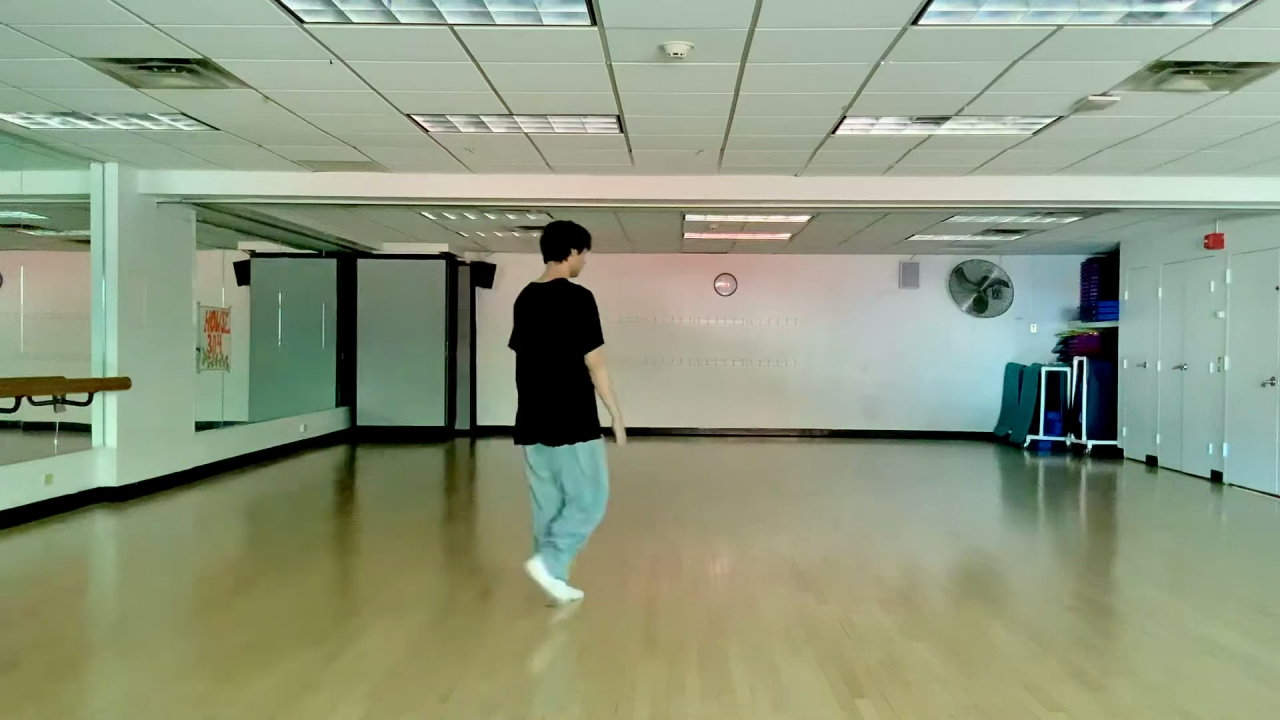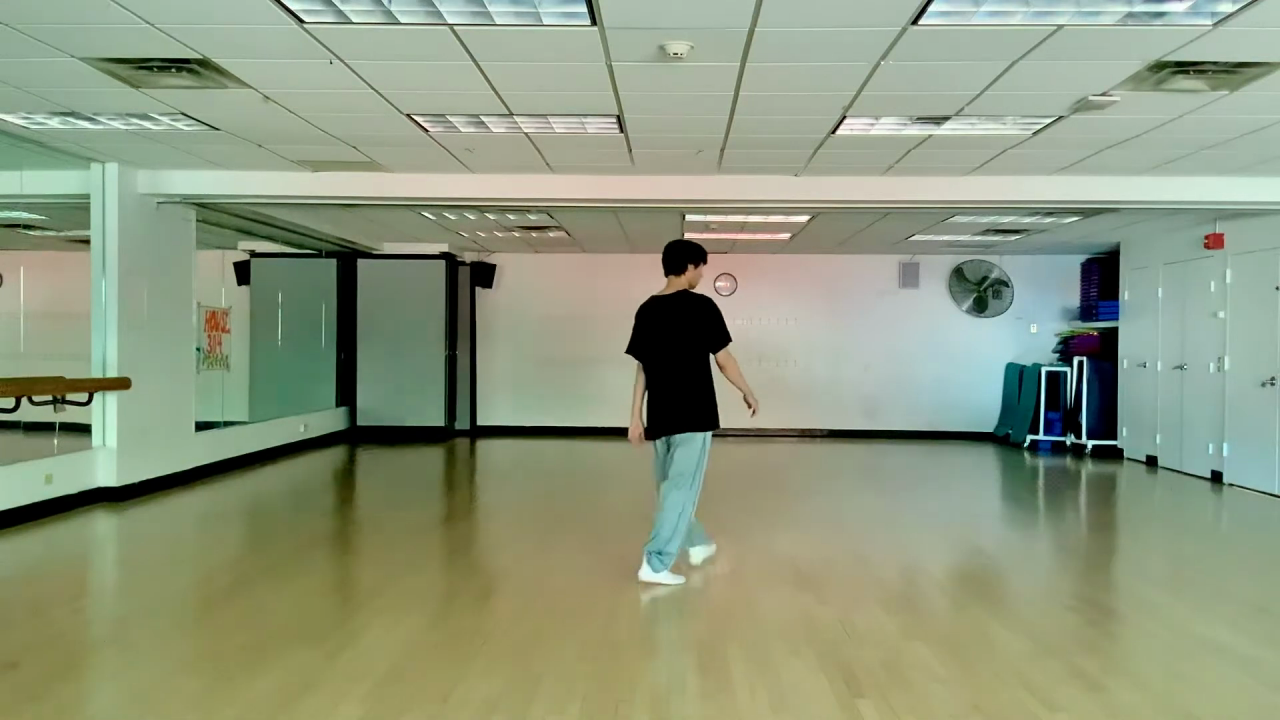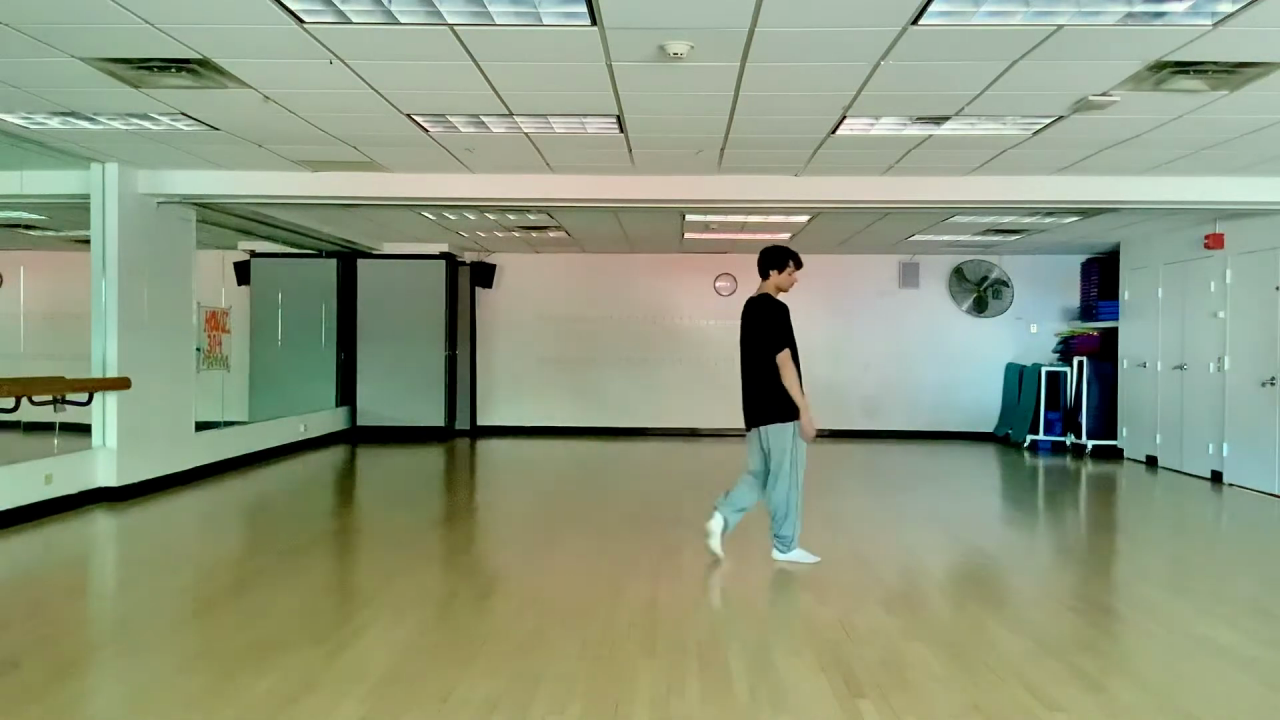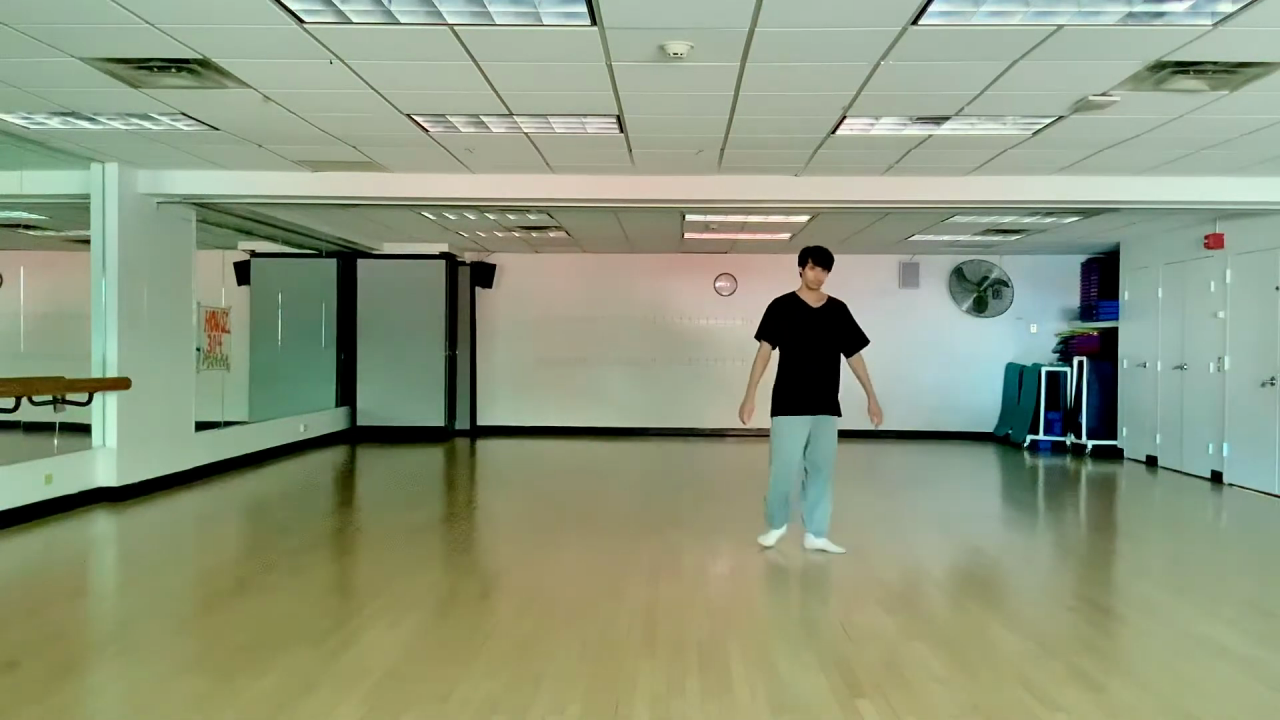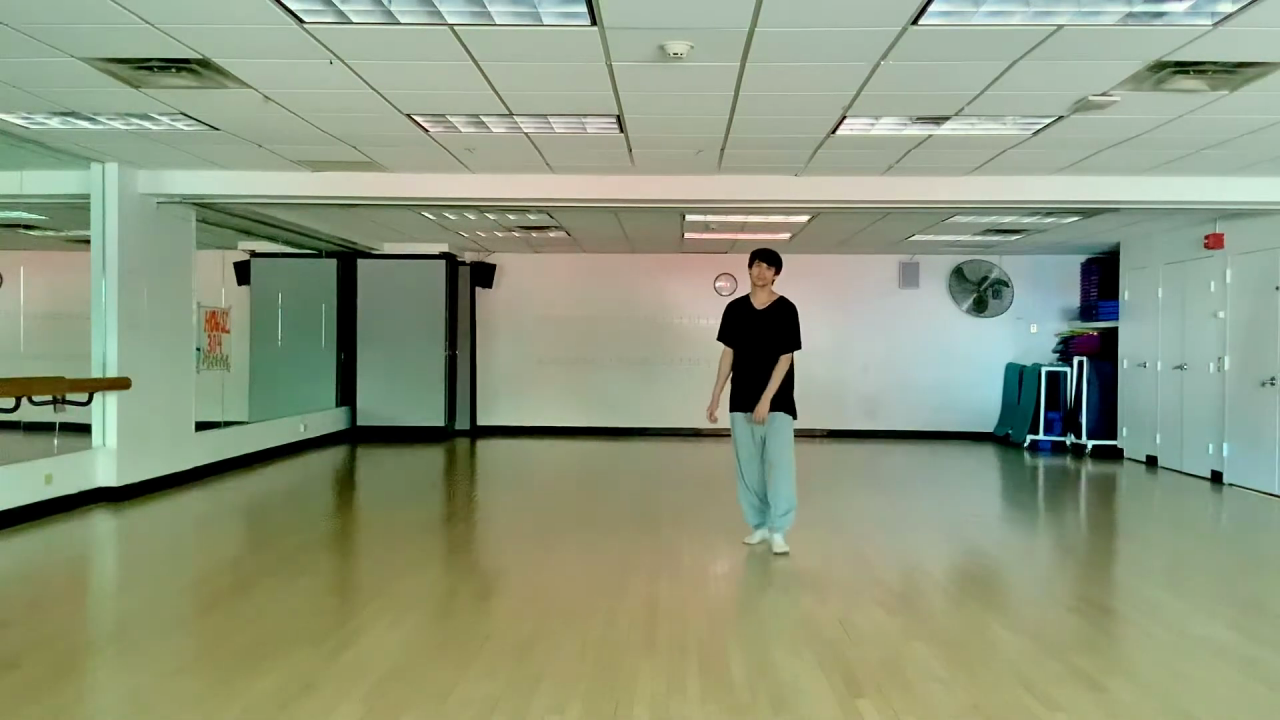
dt=1s
person 1, frame 1
left shoulder: (524, 299)
right shoulder: (577, 298)
right elbow: (594, 363)
right wrist: (616, 414)
left hip: (533, 420)
right hip: (572, 419)
left knee: (548, 501)
right knee: (591, 496)
left ankle: (557, 580)
right ankle: (548, 561)
person 1, frame 2
left shoulder: (646, 310)
right shoulder: (701, 307)
left elbow: (641, 367)
right elbow: (724, 359)
left wrist: (636, 416)
right wrist: (748, 393)
left hip: (660, 415)
right hip: (693, 414)
left knee: (672, 484)
right knee: (681, 487)
left ankle: (696, 544)
right ankle: (655, 564)
person 1, frame 3
left shoulder: (751, 306)
right shoulder: (776, 309)
right elbow: (785, 362)
right wrist: (804, 409)
left hip: (756, 407)
right hip: (778, 410)
left knee: (759, 474)
right knee: (786, 478)
left ankle: (721, 517)
right ankle: (785, 546)
person 1, frame 4
left shoulder: (838, 310)
right shoulder: (782, 306)
left elbow: (854, 355)
right elbow: (764, 351)
left wrist: (872, 397)
right wrist: (749, 395)
left hip: (826, 406)
right hip: (789, 404)
left knee: (821, 470)
right knee: (784, 466)
left ankle: (816, 533)
right ankle: (776, 524)
person 1, frame 5
left shoulder: (786, 309)
right shoulder: (734, 309)
left elbow: (785, 359)
right elbow: (728, 354)
left wrist: (766, 399)
right wrist: (715, 396)
left hip: (776, 402)
right hip: (741, 401)
left knee: (780, 465)
right knee: (747, 467)
left ankle: (779, 531)
right ankle: (760, 525)
